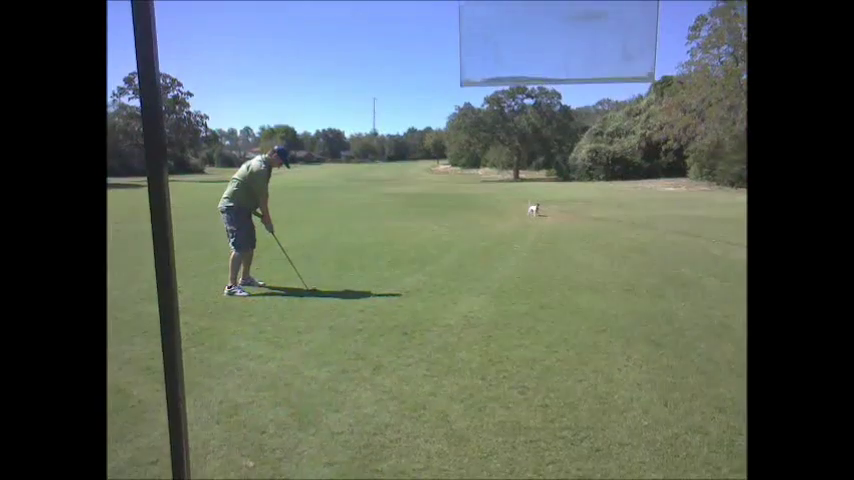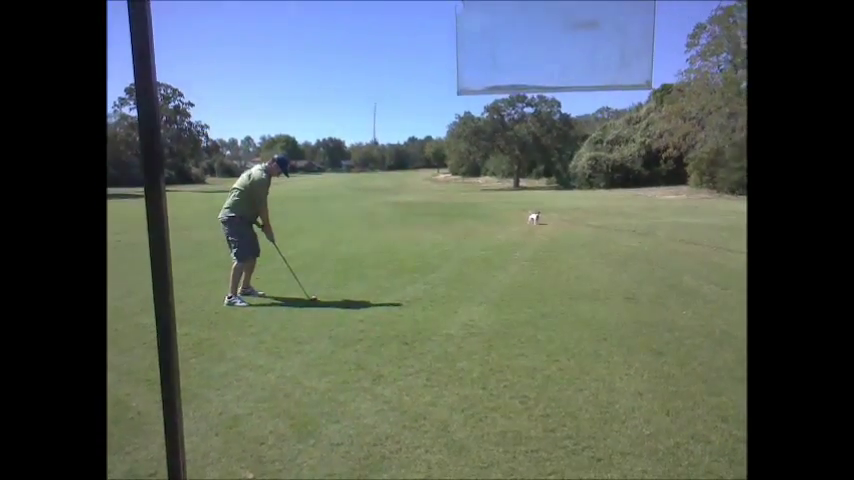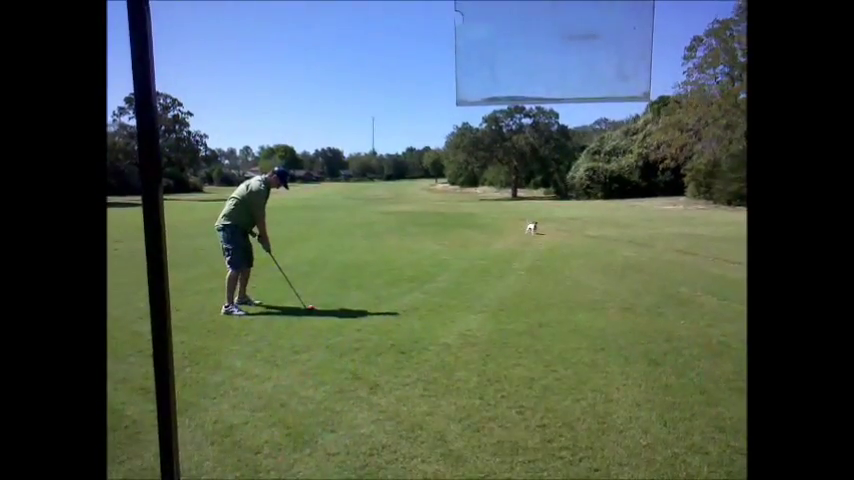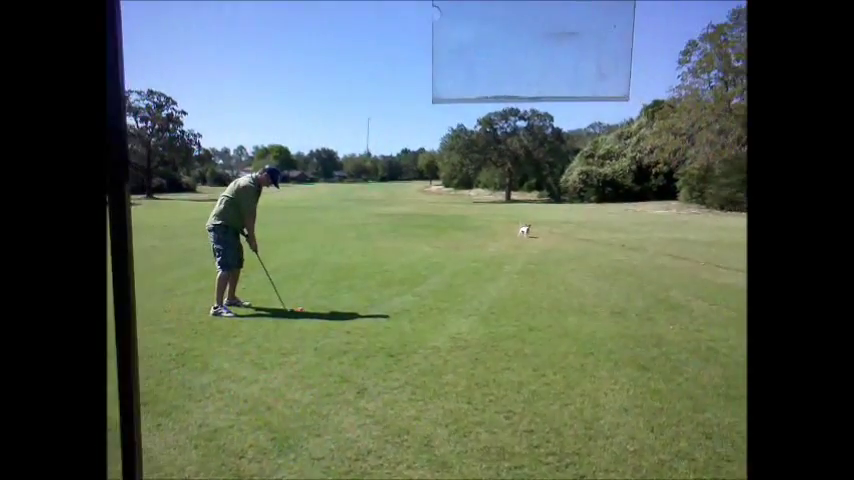
dt=0.5s
person 1, frame 1
left shoulder: (260, 163)
right shoulder: (260, 168)
left elbow: (260, 195)
right elbow: (261, 196)
left wrist: (264, 216)
right wrist: (267, 219)
left hip: (240, 207)
right hip: (233, 207)
left knee: (249, 244)
right knee: (239, 247)
left ankle: (245, 278)
right ankle: (231, 286)
person 1, frame 2
left shoulder: (259, 172)
right shoulder: (261, 177)
left elbow: (259, 204)
right elbow: (262, 206)
left wrist: (264, 225)
right wrist: (268, 228)
left hip: (241, 217)
right hip: (234, 218)
left knee: (252, 253)
right knee: (242, 257)
left ankle: (245, 287)
right ankle: (231, 296)
person 1, frame 3
left shoulder: (260, 184)
right shoulder: (259, 188)
left elbow: (258, 215)
right elbow: (259, 217)
left wrist: (261, 235)
right wrist: (265, 239)
left hip: (238, 227)
right hip: (230, 226)
left knee: (246, 263)
right knee: (236, 266)
left ankle: (241, 297)
right ankle: (228, 305)
person 1, frame 4
left shoulder: (255, 186)
right shoulder: (247, 185)
left elbow: (251, 213)
right elbow: (247, 214)
left wrist: (250, 235)
right wrist: (252, 238)
left hip: (230, 227)
right hip: (220, 226)
left knee: (236, 264)
right knee: (226, 266)
left ankle: (230, 298)
right ankle: (217, 306)
